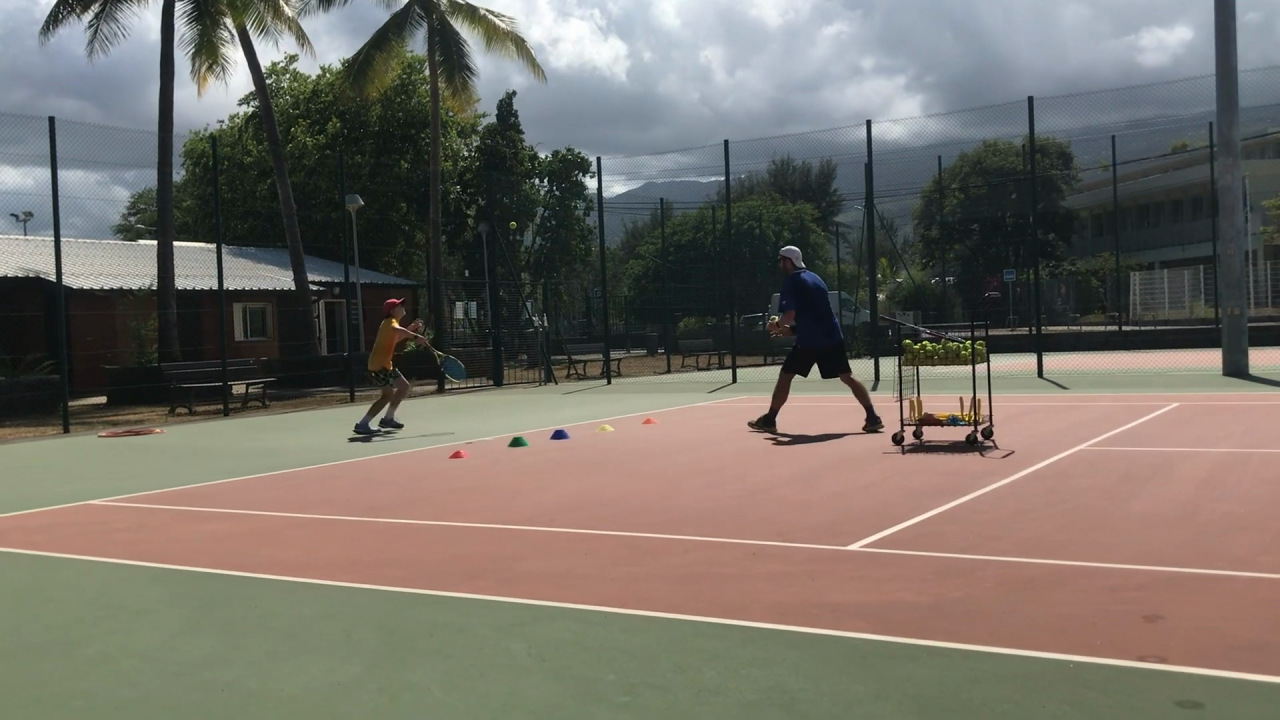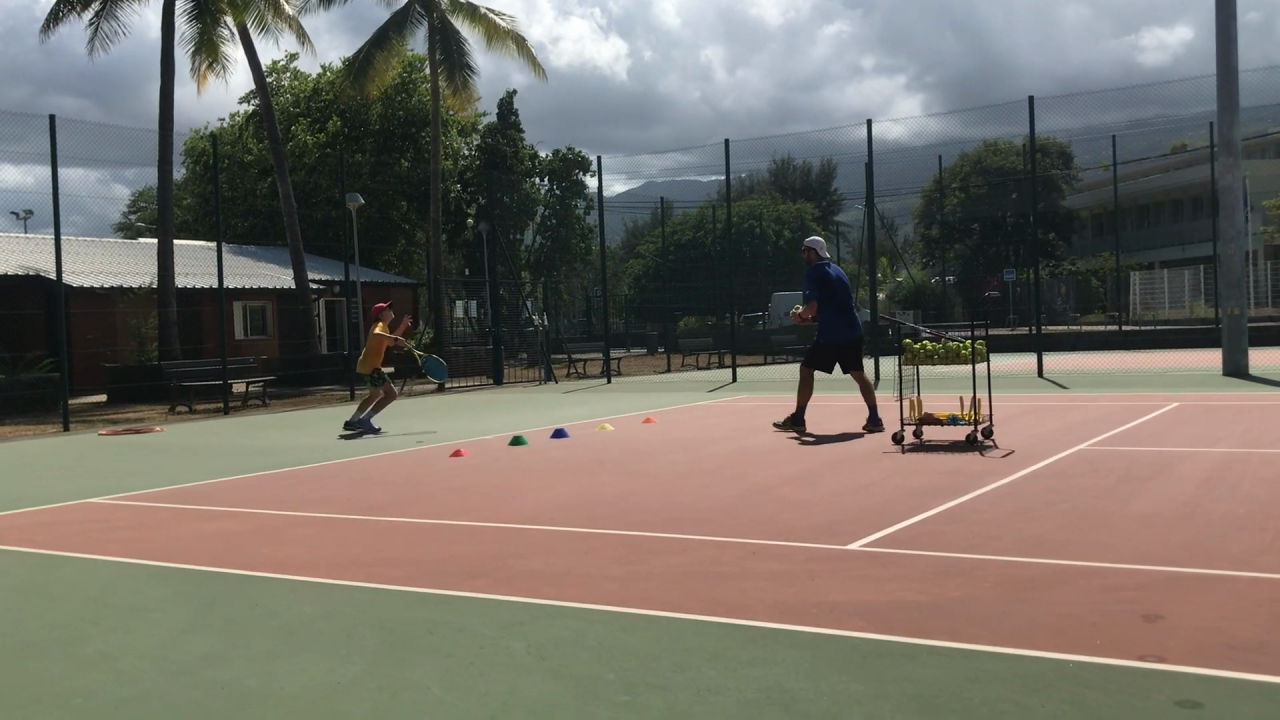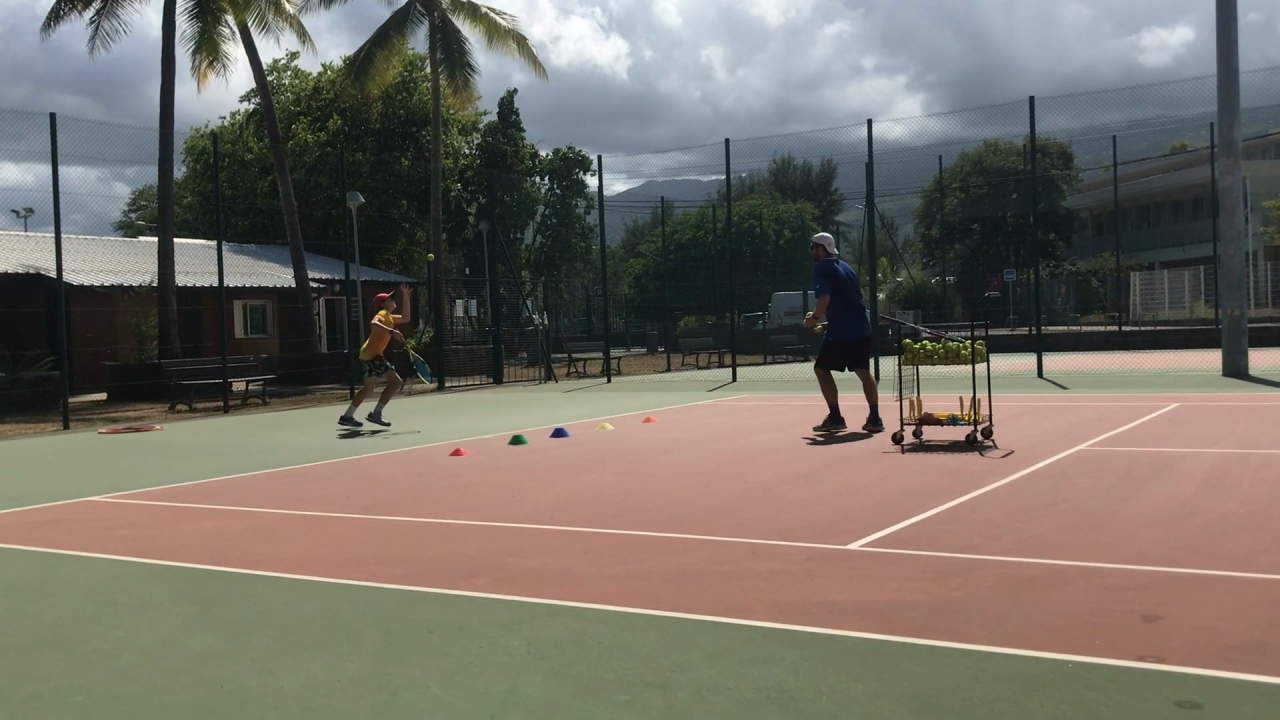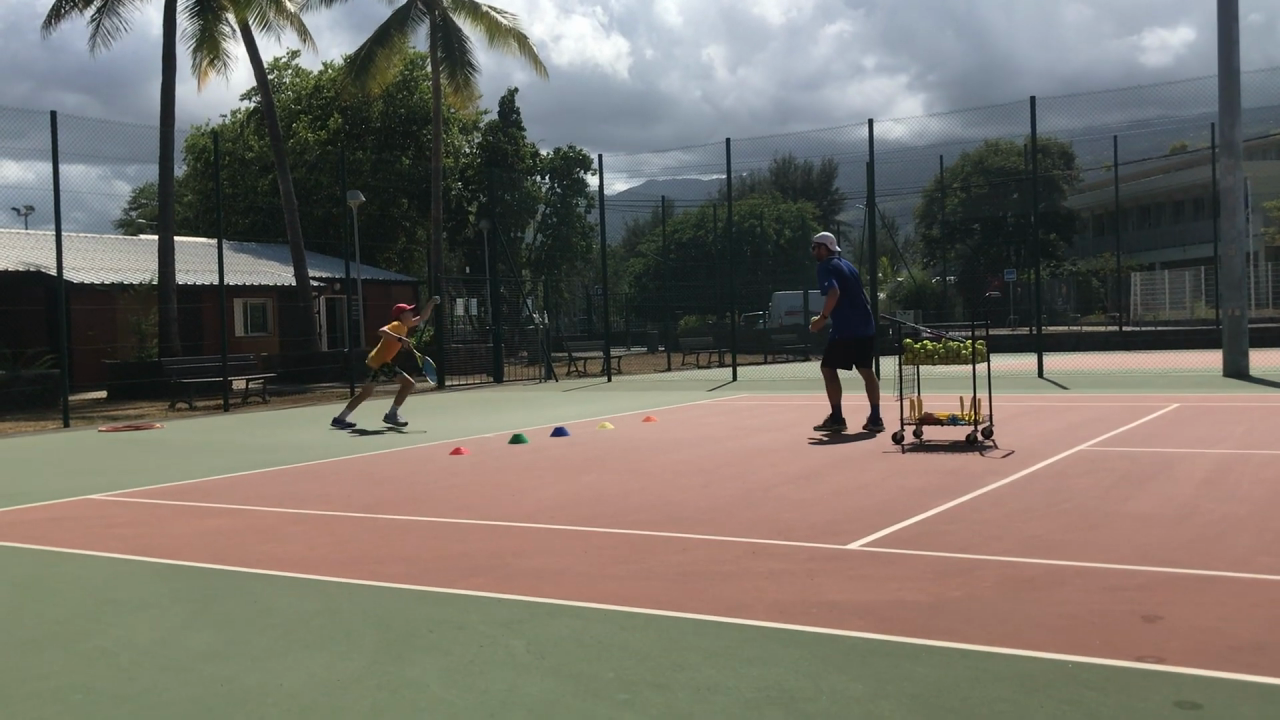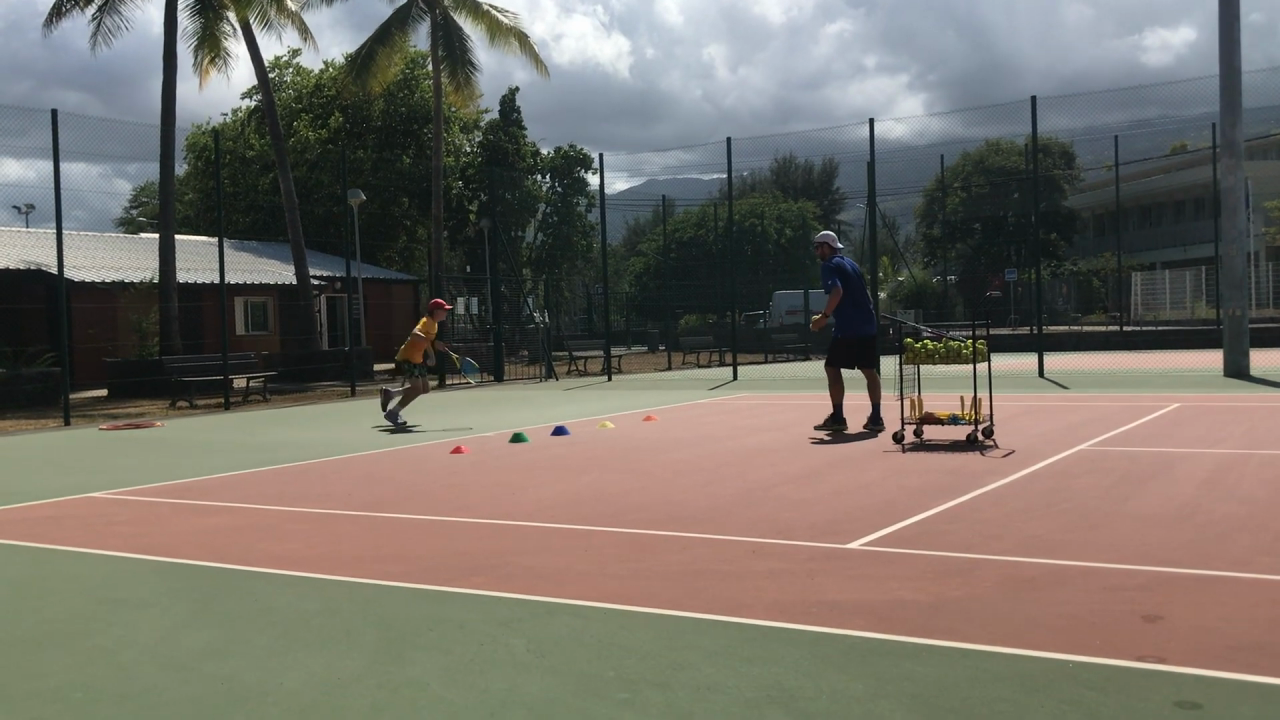
dt=0.2s
person 1, frame 1
left shoulder: (791, 282)
right shoulder: (815, 278)
left elbow: (789, 315)
left wrist: (777, 325)
right wrist: (792, 329)
left hip: (810, 340)
right hip: (833, 335)
left knee: (785, 375)
right knee: (847, 377)
left ankle: (769, 419)
right ankle: (872, 417)
person 1, frame 2
left shoulder: (813, 273)
right shoulder: (838, 271)
left elbow: (812, 306)
left wrist: (800, 315)
right wrist: (812, 318)
left hip: (830, 334)
right hip: (853, 331)
left knee: (807, 370)
right knee: (859, 374)
left ankle: (797, 419)
right ankle: (874, 419)
person 1, frame 3
left shoulder: (822, 269)
right shoulder: (846, 267)
left elbow: (824, 299)
left wrist: (813, 318)
left hip: (840, 331)
right hip: (862, 328)
left knee: (822, 369)
right knee: (864, 372)
left ankle: (835, 417)
right ankle: (874, 419)
person 1, frame 4
left shoulder: (825, 266)
right shoulder: (848, 265)
left elbow: (834, 293)
left wrist: (822, 318)
left hip: (845, 328)
right hip: (866, 326)
left knee: (828, 368)
right knee: (867, 371)
left ankle: (837, 418)
right ankle: (875, 418)
person 1, frame 5
left shoulder: (829, 265)
right shoulder: (851, 264)
left elbow: (837, 292)
left wrist: (824, 316)
left hip: (848, 327)
right hip: (868, 325)
left knee: (832, 368)
right knee: (870, 370)
left ankle: (838, 418)
right ankle: (876, 418)
